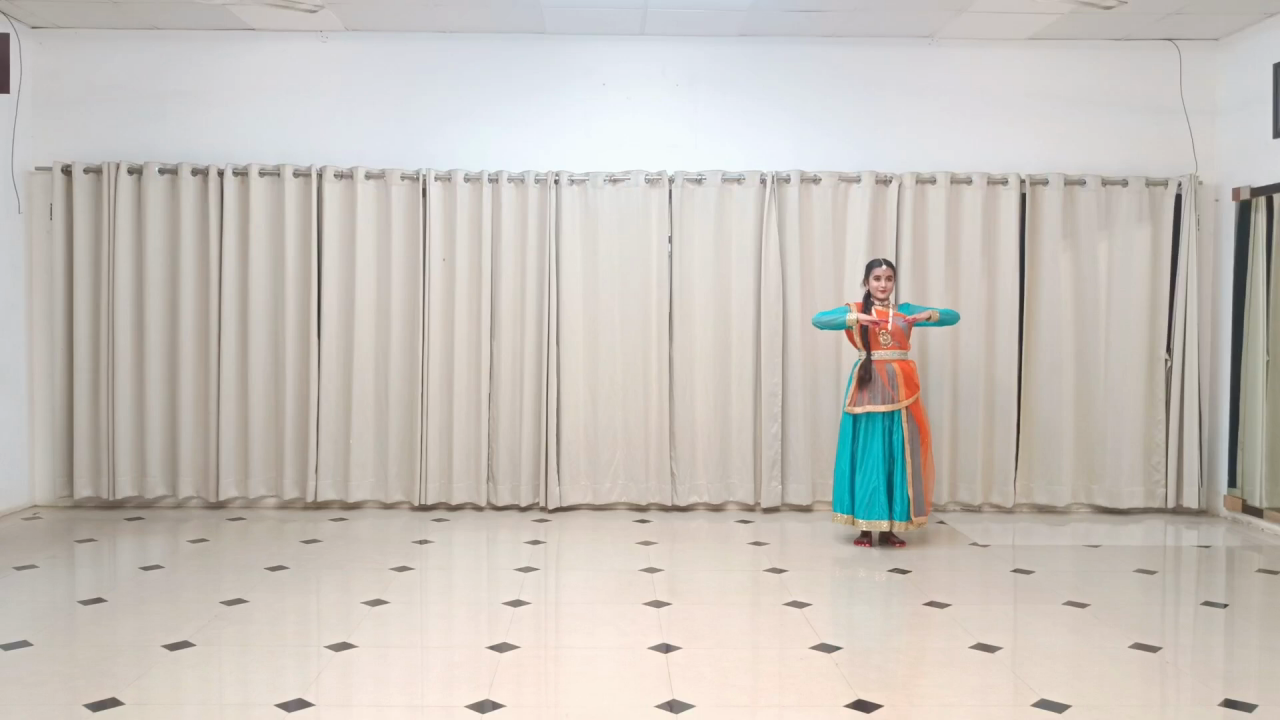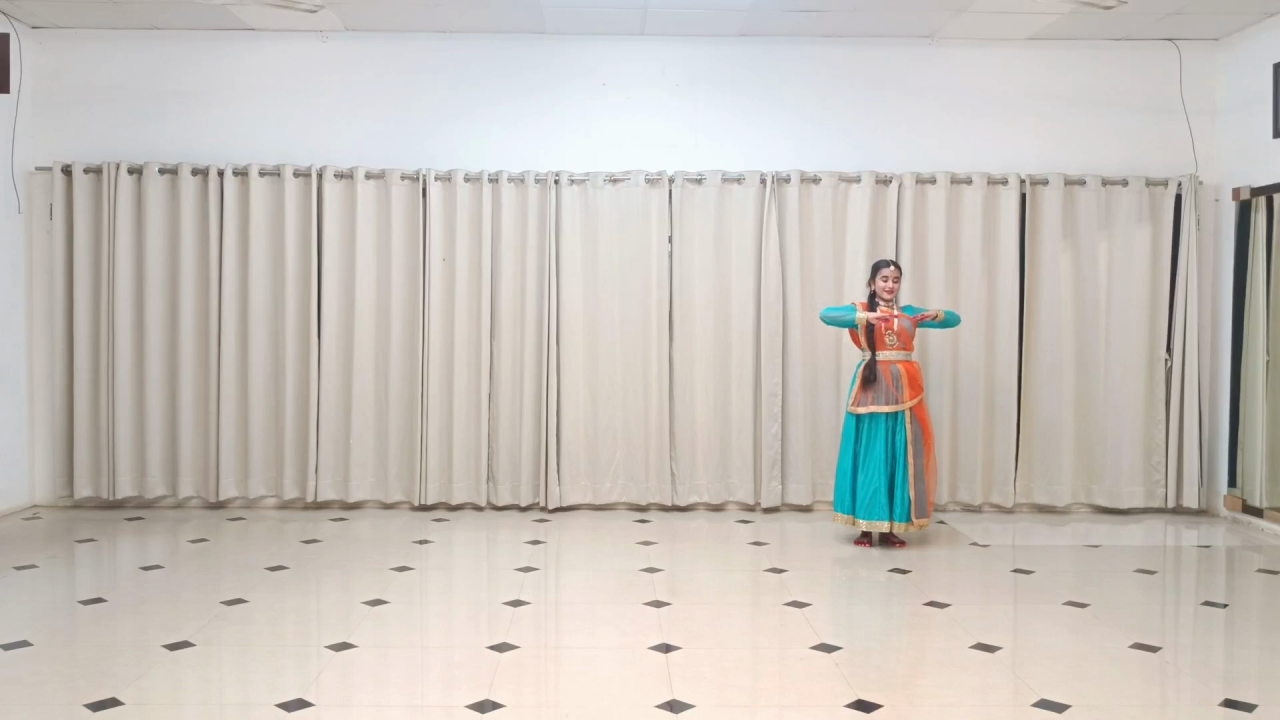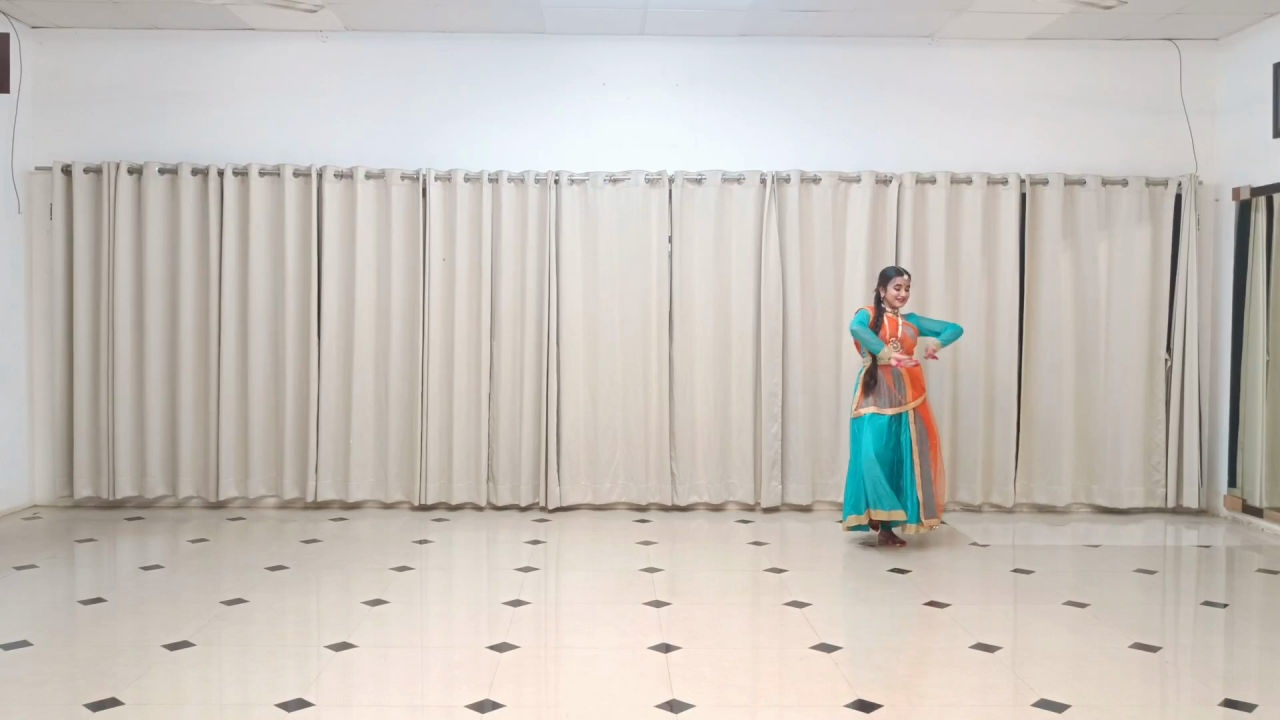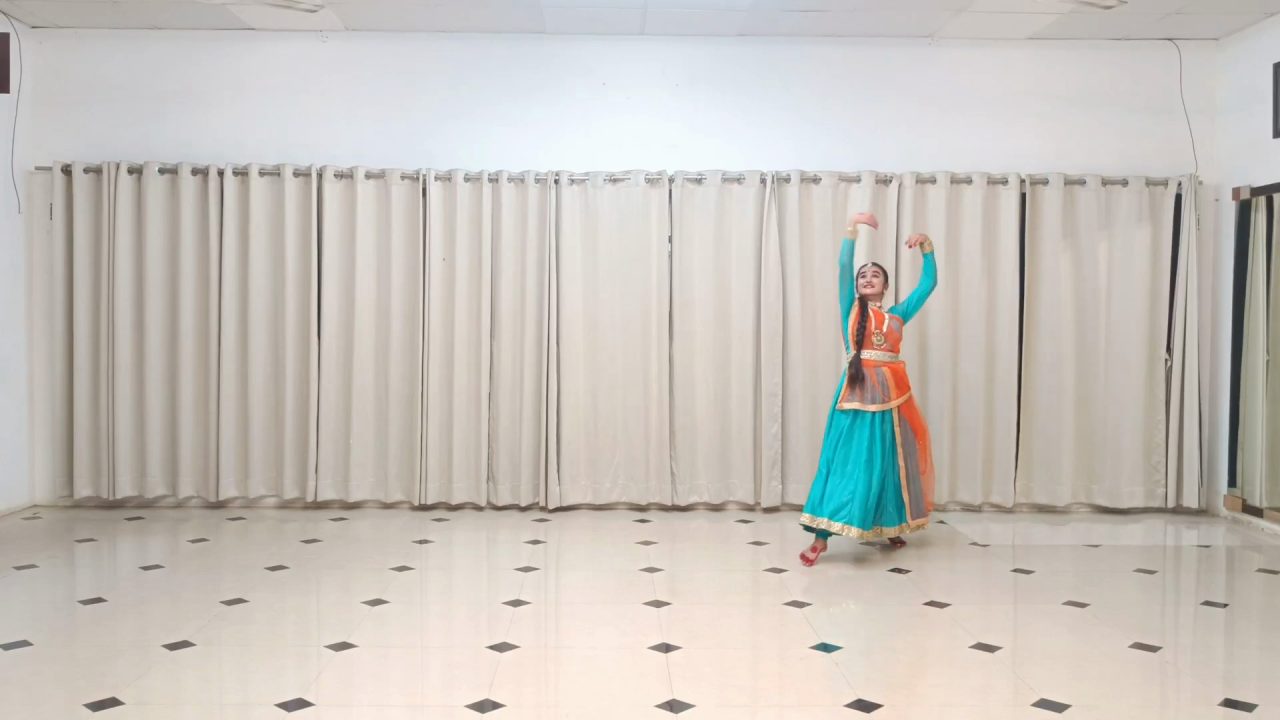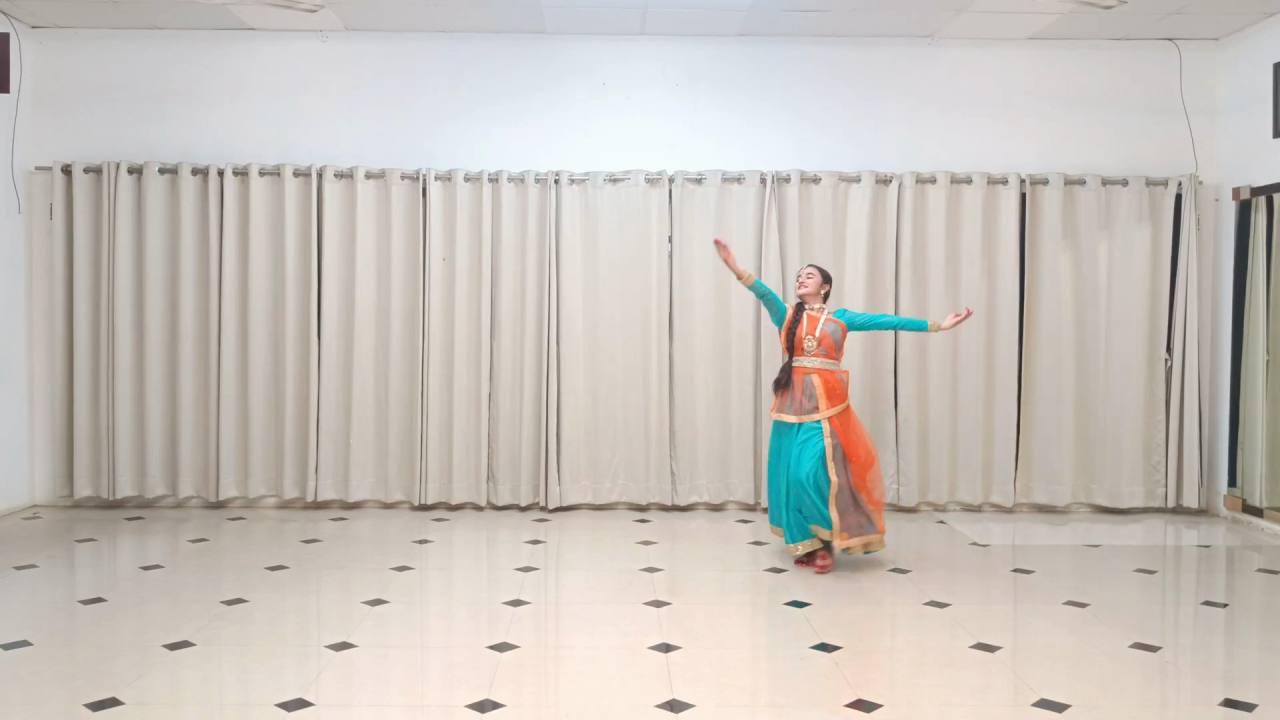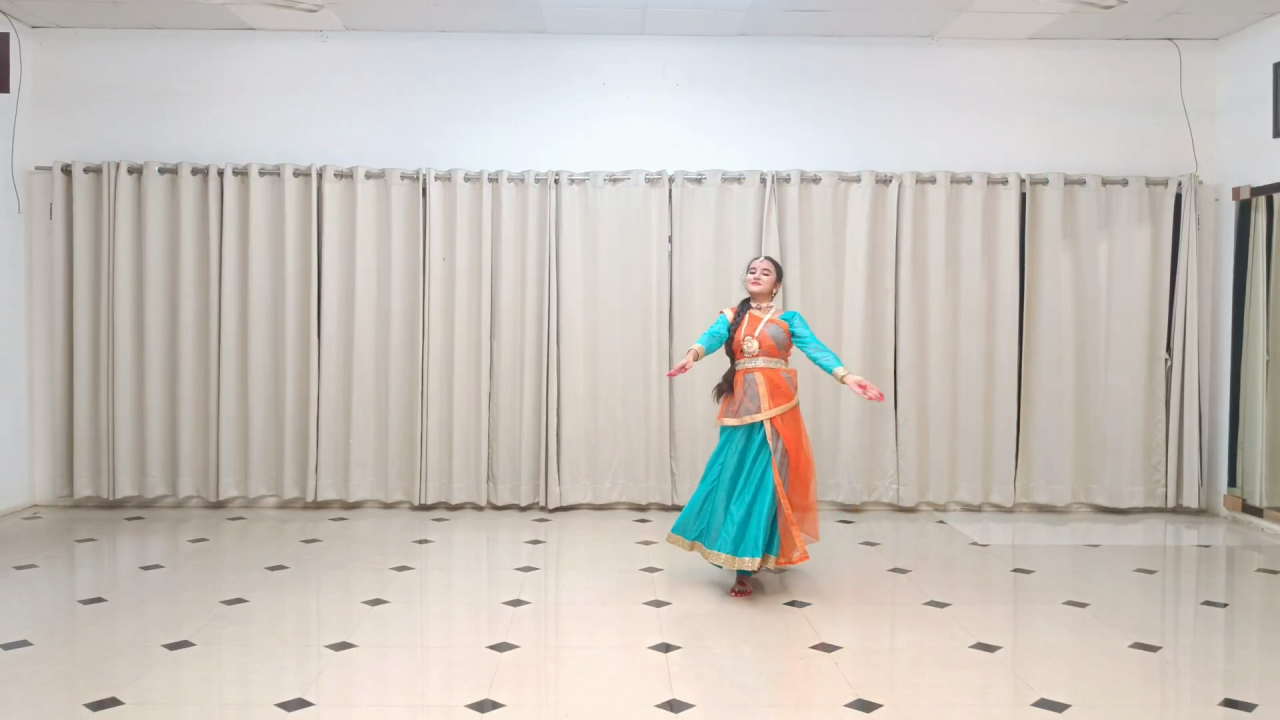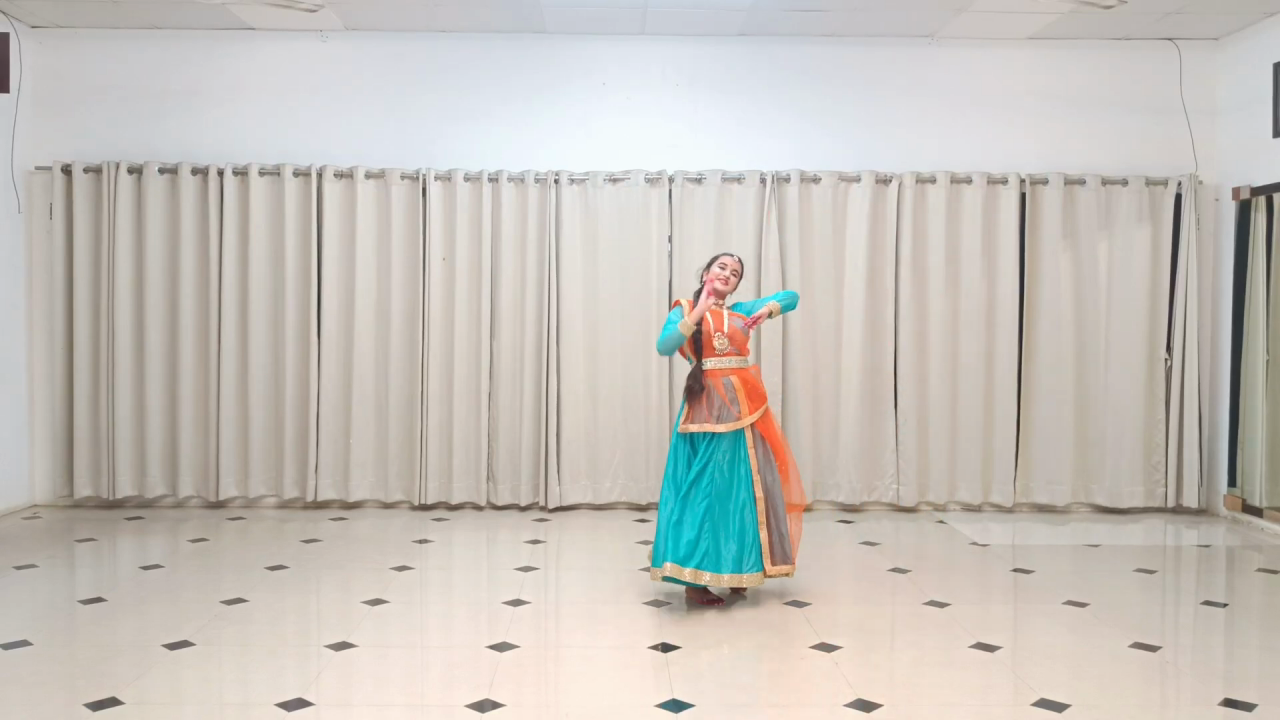
dt=0.5s
person 1, frame 1
left shoulder: (906, 311)
right shoulder: (856, 311)
left elbow: (953, 317)
right elbow: (819, 320)
left wrist: (929, 315)
right wrist: (856, 318)
left hip: (901, 387)
right hip: (868, 387)
left knee: (899, 454)
right knee: (867, 453)
left ankle: (891, 526)
right ankle: (865, 526)
person 1, frame 2
left shoulder: (909, 313)
right shoulder: (860, 310)
left elbow: (955, 319)
right elbow: (826, 315)
left wrist: (935, 315)
right wrist: (867, 316)
left hip: (904, 388)
right hip: (872, 388)
left knee: (901, 455)
right knee: (870, 453)
left ankle: (891, 526)
right ankle: (866, 526)
person 1, frame 3
left shoulder: (912, 322)
right shoulder: (867, 316)
left elbow: (955, 329)
right elbow: (859, 329)
left wrist: (936, 342)
right wrist: (890, 354)
left hip: (906, 395)
right hip: (874, 393)
left knee: (904, 457)
right knee: (870, 455)
left ankle: (887, 527)
right ankle: (875, 517)
person 1, frame 4
left shoulder: (898, 315)
right shoulder: (852, 309)
left elbow: (929, 282)
right elbow: (845, 267)
left wrist: (926, 246)
right wrist: (854, 227)
left hip: (891, 395)
right hip: (856, 394)
left knee: (890, 461)
right knee: (843, 460)
left ankle: (892, 527)
right ankle: (820, 539)
person 1, frame 5
left shoulder: (841, 318)
right shoulder: (787, 315)
left elbow: (886, 320)
right elbow: (763, 293)
left wrist: (936, 325)
right wrist: (736, 269)
left hip: (827, 404)
right hip: (792, 404)
left knee: (816, 472)
right knee: (791, 474)
left ankle: (827, 542)
right ankle: (807, 541)
person 1, frame 6
left shoulder: (789, 319)
right shoulder: (732, 317)
left elbow: (816, 349)
right elbow: (711, 338)
left wrist: (847, 378)
right wrist: (691, 357)
left hip: (776, 406)
right hip: (740, 406)
left knee: (763, 483)
right knee: (729, 479)
left ankle: (746, 569)
right ankle: (738, 553)
person 1, frame 7
left shoulder: (741, 312)
right shoulder: (684, 311)
left elbow: (790, 297)
right elbow: (664, 346)
left wrist: (766, 310)
right wrist: (695, 314)
left hip: (744, 405)
right hip: (704, 408)
left knee: (744, 487)
right knee: (703, 488)
left ankle: (735, 568)
right ankle: (694, 580)
